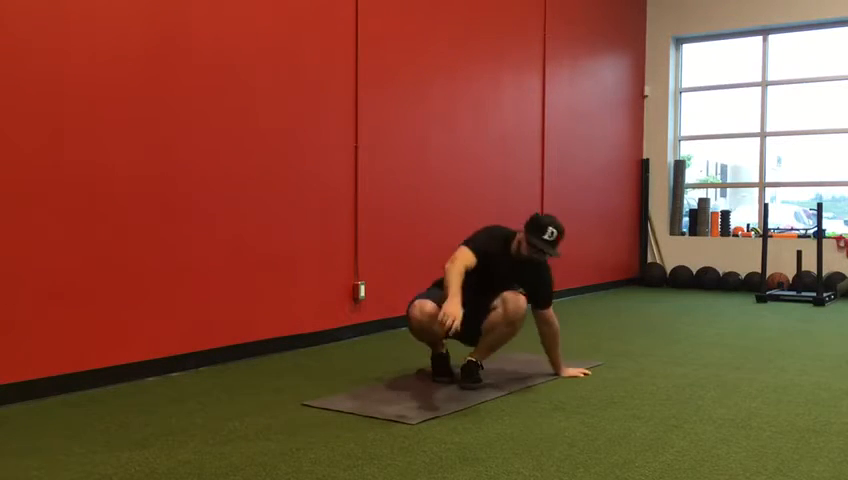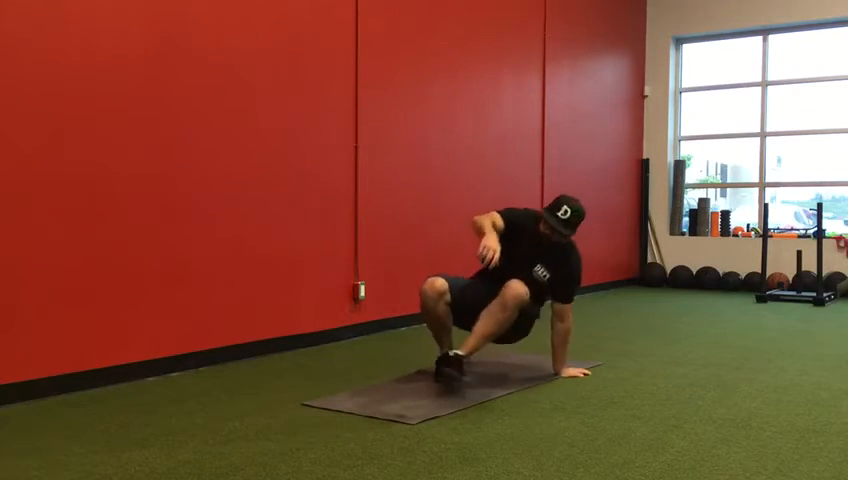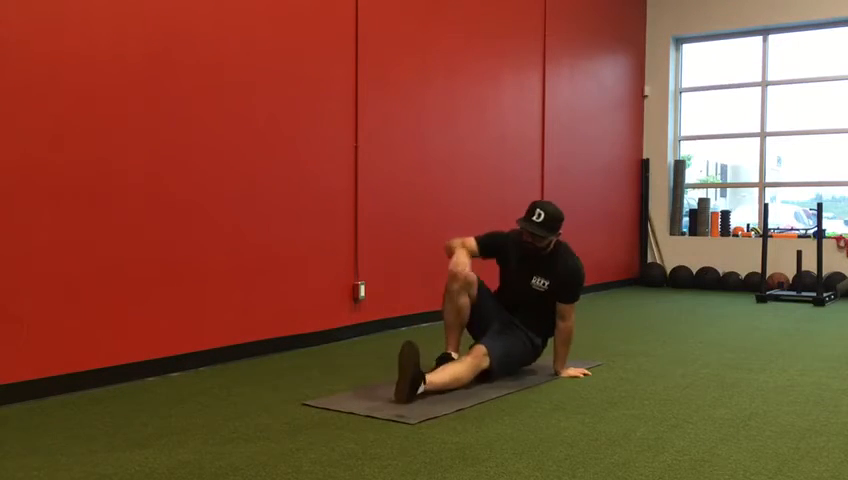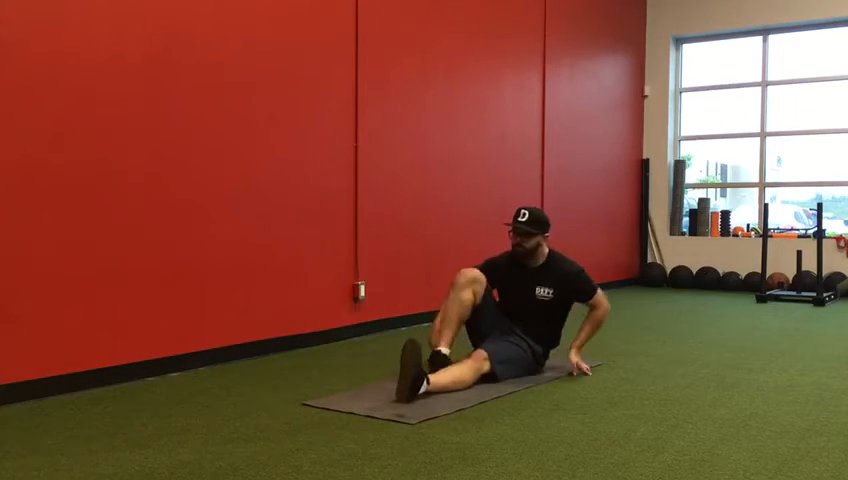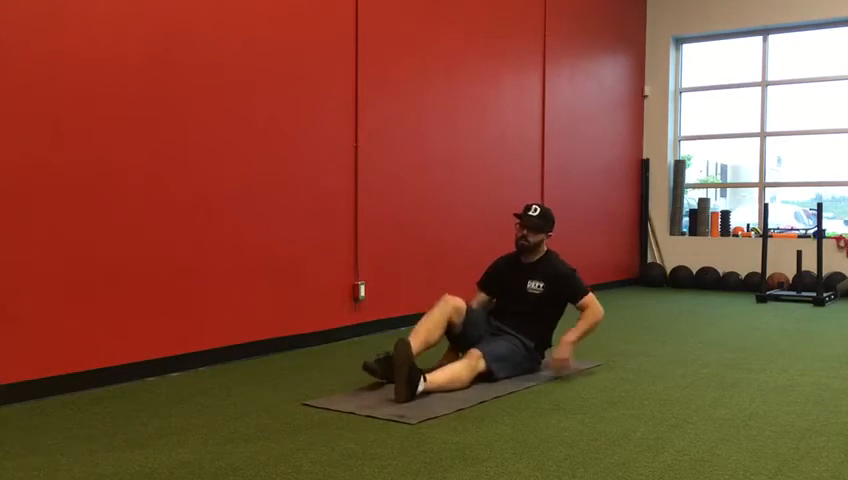
dt=0.4s
person 1, frame 1
left shoulder: (539, 272)
right shoulder: (494, 239)
left elbow: (545, 320)
right elbow: (455, 264)
left wrist: (559, 368)
right wrist: (453, 302)
left hip: (488, 315)
right hip: (456, 303)
left knee: (516, 304)
right knee: (420, 312)
left ankle: (473, 362)
right ankle: (440, 355)
person 1, frame 2
left shoulder: (569, 261)
right shoulder: (524, 220)
left elbow: (561, 317)
right elbow: (480, 221)
left wrist: (560, 367)
right wrist: (490, 235)
left hip: (517, 317)
left knee: (515, 290)
right knee: (432, 288)
left ankle: (459, 355)
right ankle: (449, 358)
person 1, frame 3
left shoulder: (568, 267)
right shoulder: (510, 241)
left elbow: (565, 319)
right elbow: (455, 244)
left wrist: (560, 367)
right wrist: (460, 252)
left hip: (527, 336)
right hip: (497, 313)
left knee: (479, 356)
right knee: (461, 280)
left ankle: (419, 383)
right ankle: (449, 358)
person 1, frame 4
left shoulder: (566, 273)
right shoulder: (501, 264)
left elbow: (601, 307)
left wrist: (575, 350)
right wrist: (439, 322)
left hip: (528, 346)
left knee: (480, 360)
right knee: (469, 277)
left ankle: (422, 383)
right ankle: (442, 355)
person 1, frame 5
left shoulder: (559, 272)
right shoulder: (504, 264)
left elbow: (595, 311)
right elbow: (479, 303)
left wrist: (568, 341)
right wrist: (456, 336)
left hip: (521, 344)
right hip: (488, 327)
left knee: (475, 358)
right knee: (451, 303)
left ankle: (418, 383)
right ankle: (397, 361)
